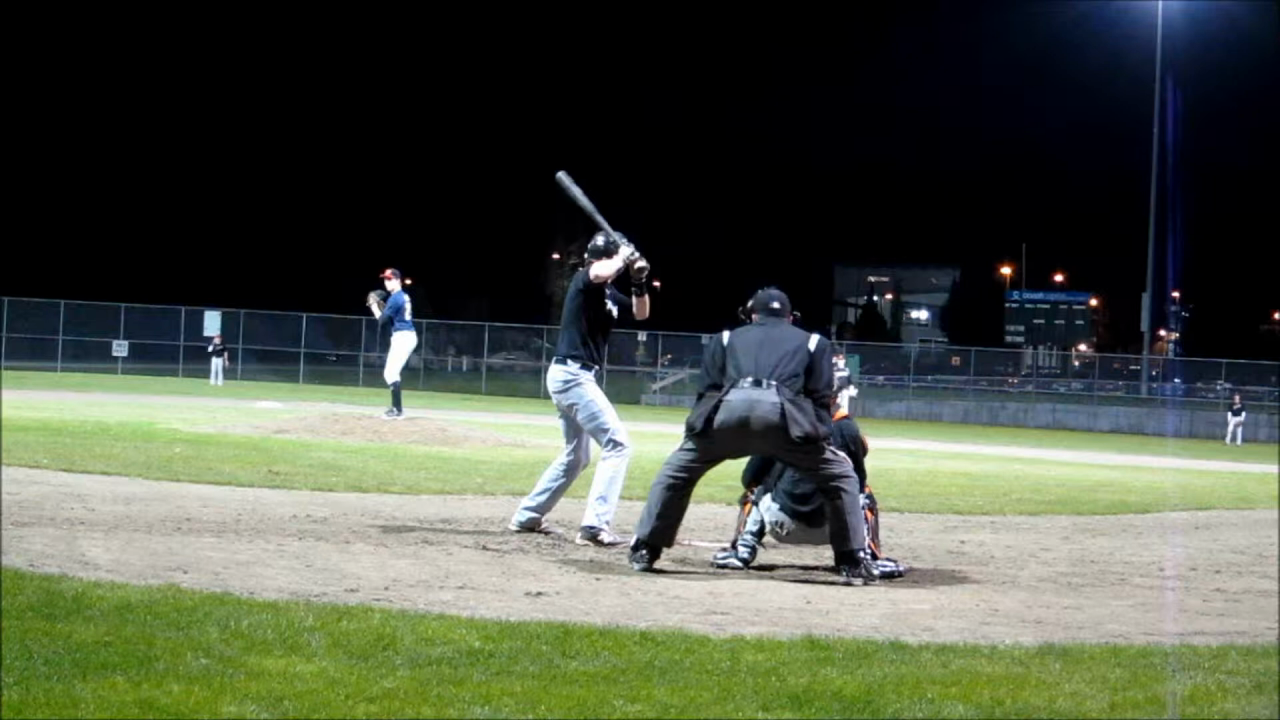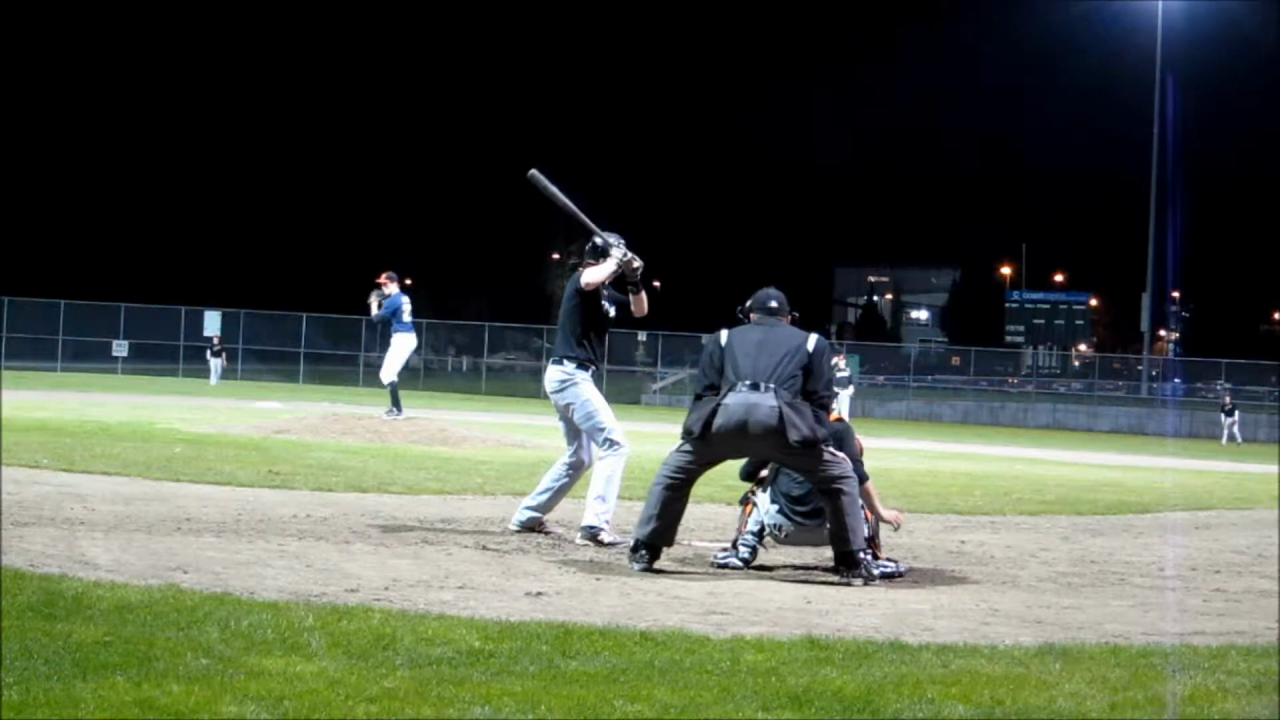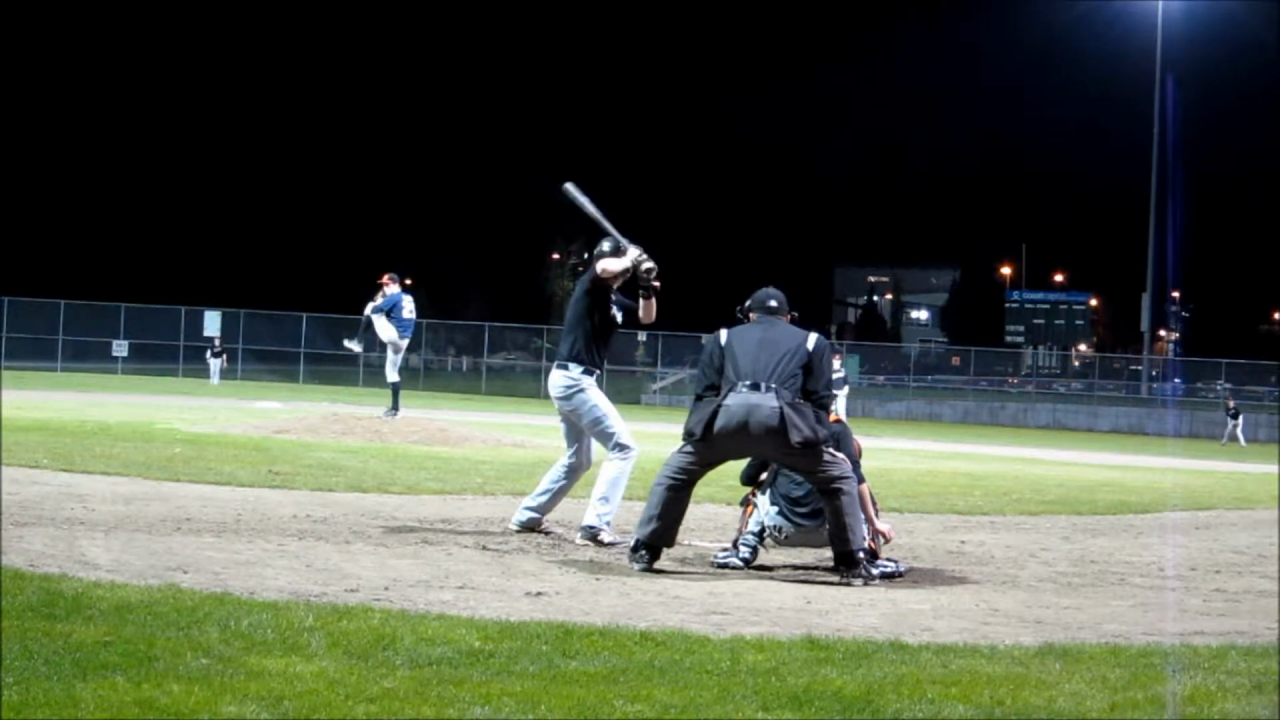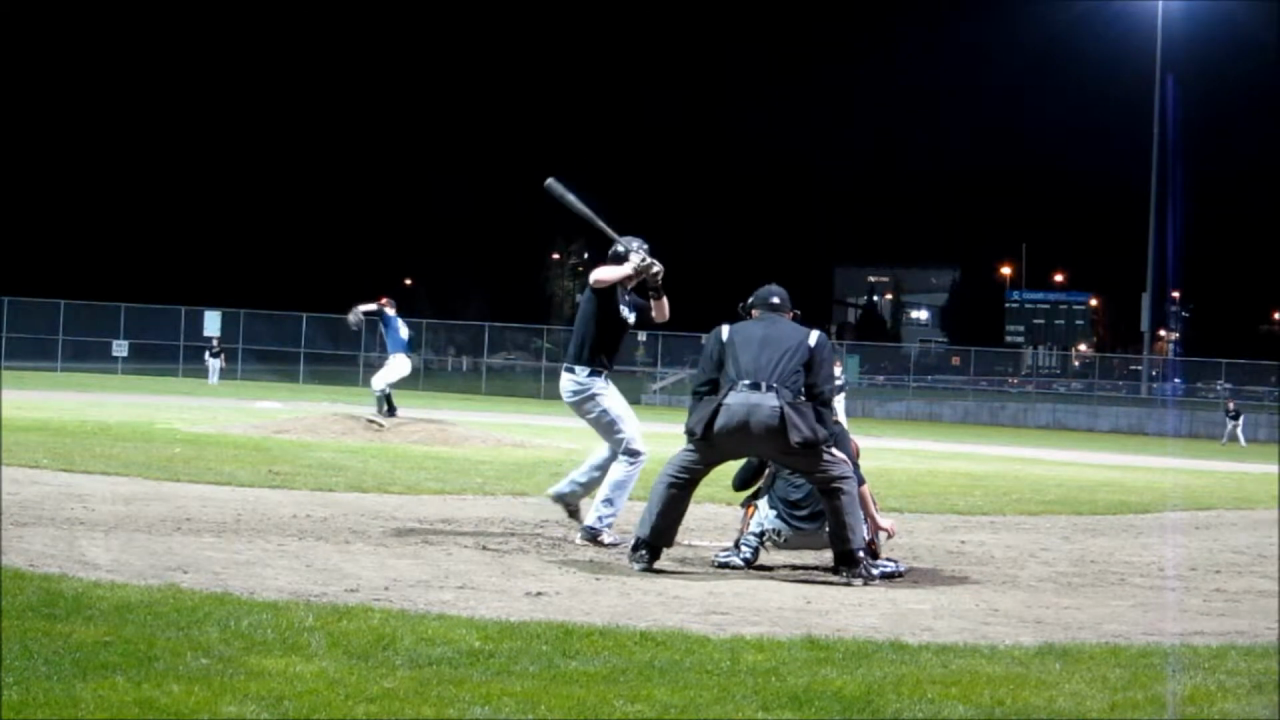
dt=0.5s
person 1, frame 1
left shoulder: (608, 291)
right shoulder: (584, 279)
left elbow: (640, 313)
right elbow: (600, 272)
left wrist: (639, 282)
right wrist: (623, 257)
left hip: (570, 377)
right hip: (573, 375)
left knee: (576, 456)
right knee: (617, 444)
left ankle: (527, 516)
right ankle: (594, 526)
person 1, frame 2
left shoulder: (606, 293)
right shoulder: (581, 279)
left elbow: (640, 310)
right elbow: (590, 280)
left wrist: (634, 280)
right wrist: (615, 261)
left hip: (572, 377)
right hip: (570, 375)
left knee: (579, 456)
right knee: (614, 444)
left ankle: (528, 515)
right ankle: (594, 526)
person 1, frame 3
left shoulder: (613, 296)
right shoulder: (592, 283)
left elbow: (646, 317)
right elbow: (605, 267)
left wrist: (647, 285)
right wrist: (630, 260)
left hip: (571, 381)
right hip: (574, 380)
left knee: (578, 458)
right knee: (623, 447)
left ankle: (527, 516)
right ankle: (594, 527)
person 1, frame 4
left shoulder: (628, 297)
right shoulder: (608, 282)
left elbow: (661, 316)
right elbow: (596, 277)
left wrist: (654, 285)
right wrist: (631, 269)
left hip: (597, 379)
right hip: (583, 381)
left knee: (620, 445)
right knee: (634, 449)
left ankle: (571, 490)
right ankle: (595, 528)
person 2, frame 1
left shoulder: (727, 338)
right shoulder: (814, 342)
left elbow: (708, 393)
right elbow: (820, 400)
left wrist: (702, 437)
right wrist: (822, 444)
left hip: (729, 410)
right hip: (782, 413)
left knee: (676, 472)
right knee: (840, 477)
left ankle: (644, 551)
right ankle: (853, 563)
person 2, frame 2
left shoulder: (724, 337)
right shoulder: (811, 342)
left elbow: (704, 394)
right elbow: (819, 401)
left wrist: (696, 439)
right wrist: (818, 446)
left hip: (728, 413)
right hip: (779, 417)
left knee: (674, 472)
right knee: (840, 478)
left ankle: (643, 552)
right ankle: (854, 564)
person 2, frame 3
left shoulder: (724, 337)
right shoulder: (811, 341)
left elbow: (704, 394)
right elbow: (819, 401)
left wrist: (696, 439)
right wrist: (818, 446)
left hip: (728, 413)
right hip: (781, 417)
left knee: (676, 472)
right knee: (839, 478)
left ankle: (644, 552)
right ankle: (853, 563)
person 2, frame 4
left shoulder: (725, 333)
right shoulder: (812, 338)
left elbow: (702, 388)
right elbow: (821, 397)
left wrist: (700, 435)
right wrist: (830, 444)
left hip: (729, 412)
right hip: (782, 417)
left knee: (677, 474)
right knee: (840, 477)
left ankle: (644, 551)
right ankle: (853, 563)
person 3, frame 1
right shoulder: (847, 428)
left elbow: (749, 479)
right elbow: (858, 483)
left hip: (781, 523)
right hip: (828, 527)
left knee: (755, 491)
right knee: (862, 496)
left ankle: (741, 552)
right ankle: (871, 561)
person 3, frame 2
right shoulder: (839, 428)
left elbow: (747, 474)
right elbow: (858, 477)
right wrist: (880, 511)
left hip: (780, 526)
right hip: (826, 527)
left knee: (759, 491)
right knee: (862, 495)
left ankle: (742, 552)
right ankle: (873, 560)
person 3, frame 3
right shoulder: (837, 429)
left elbow: (748, 478)
right elbow: (855, 479)
right wrist: (874, 522)
left hip: (780, 526)
right hip: (826, 528)
left knee: (759, 491)
right knee: (861, 494)
left ankle: (743, 551)
right ankle: (871, 559)
person 3, frame 4
right shoulder: (834, 429)
left elbow: (740, 483)
right elbow: (854, 477)
right wrist: (876, 519)
left hip: (777, 528)
right hip: (826, 528)
left ankle: (744, 551)
right ankle: (869, 556)
